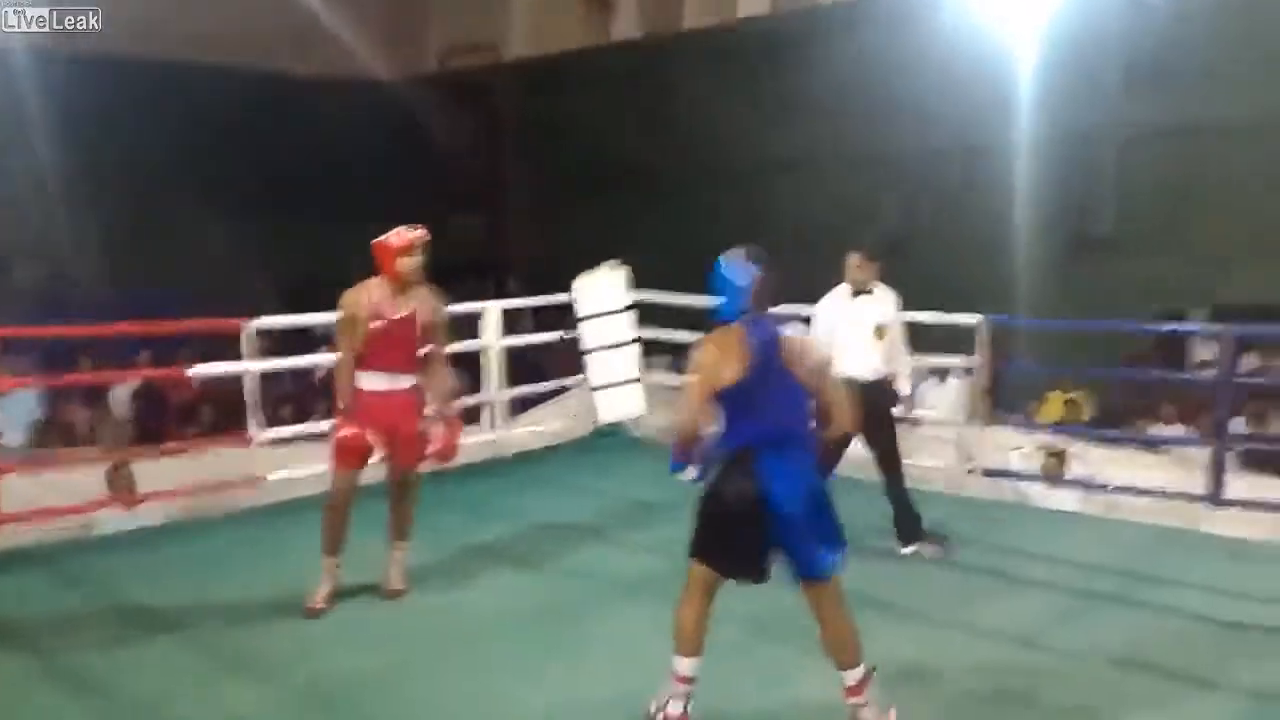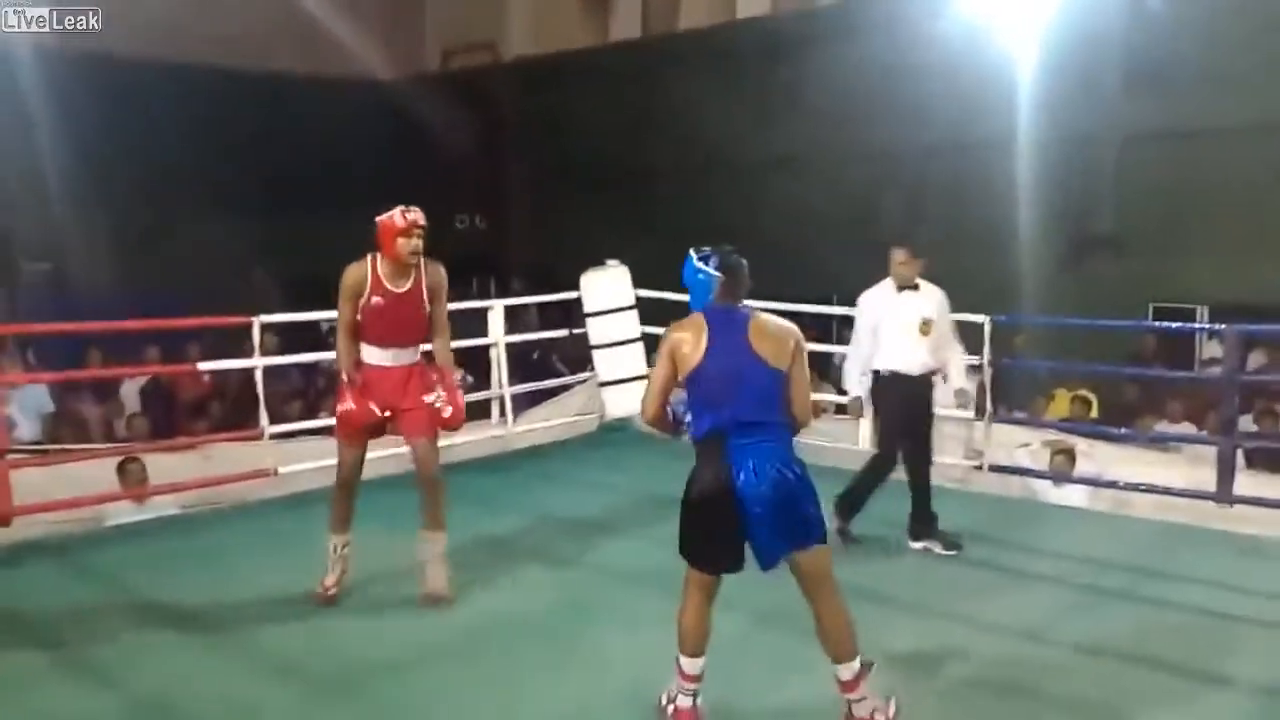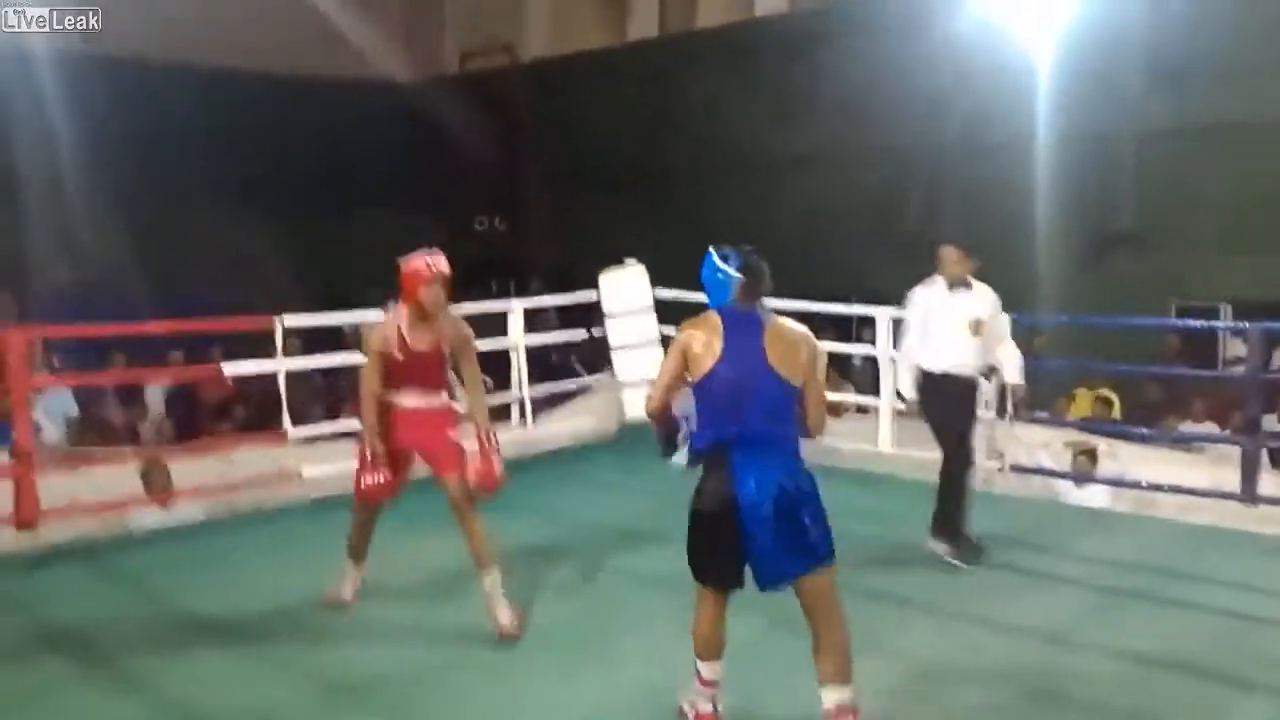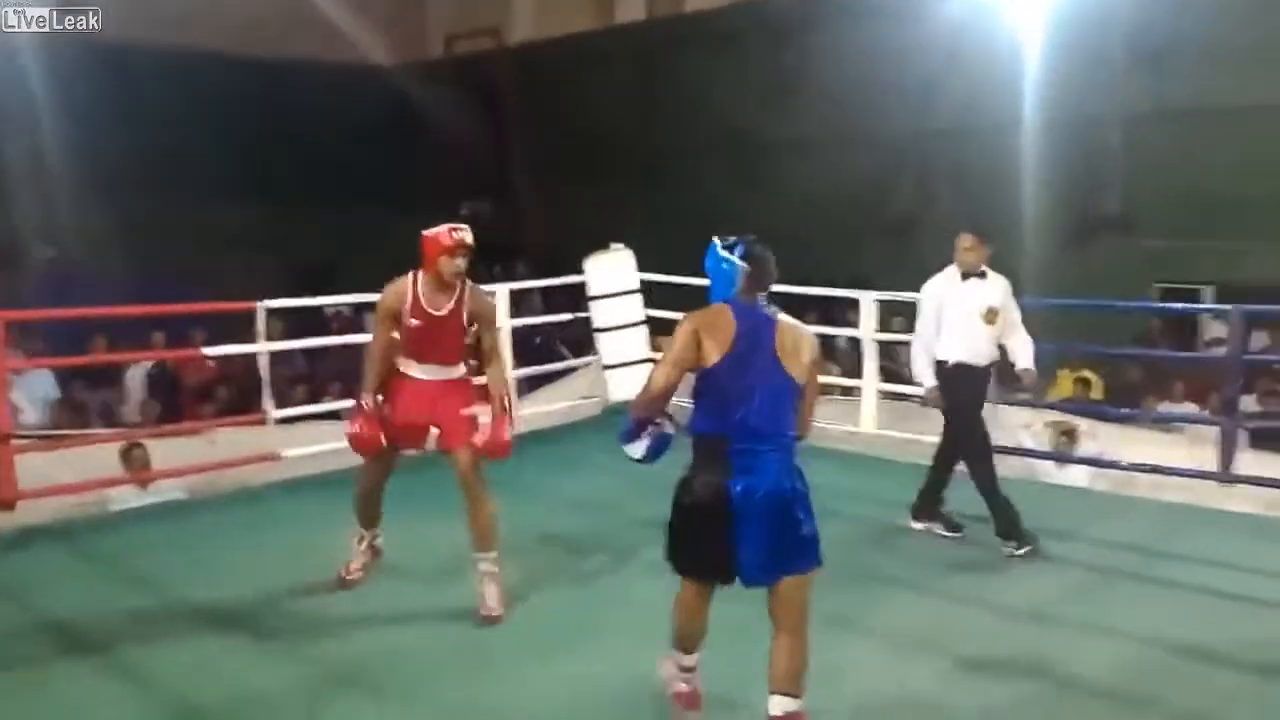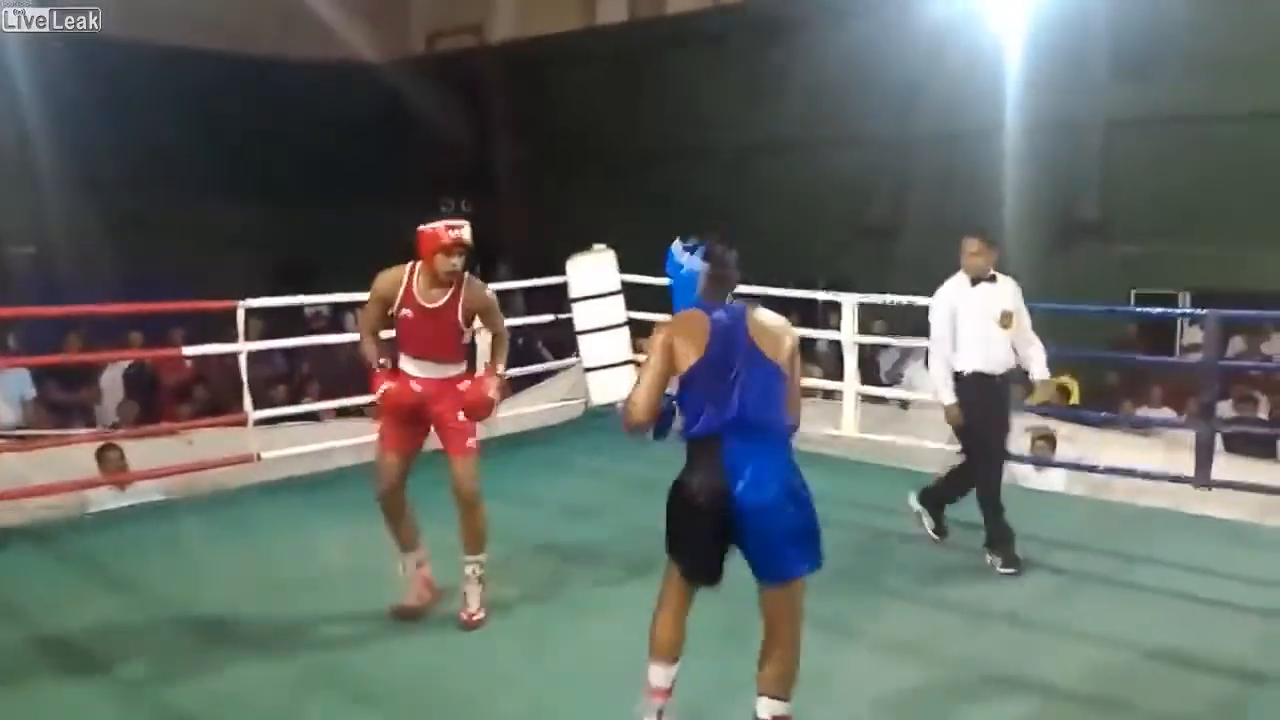
dt=0.2s
person 1, frame 1
left shoulder: (716, 345)
right shoulder: (802, 347)
left elbow: (688, 425)
right elbow: (841, 421)
left wrist: (684, 455)
left hip: (740, 481)
right hip: (797, 479)
left knee: (697, 591)
right knee: (828, 600)
person 1, frame 2
left shoulder: (681, 335)
right shoulder: (783, 331)
left elbow: (652, 412)
right elbow: (802, 414)
left hip: (714, 472)
right hip: (775, 467)
left knee: (699, 590)
right knee: (821, 587)
person 1, frame 3
left shoulder: (696, 333)
right shoulder: (799, 339)
left elbow: (655, 406)
right elbow: (813, 424)
left wrist: (674, 434)
left hip: (721, 484)
right hip: (782, 481)
left knee: (712, 598)
right knee: (826, 613)
person 1, frame 4
left shoulder: (701, 323)
right shoulder: (801, 338)
left elbow: (658, 388)
right elbow: (801, 425)
left wrist: (641, 418)
left hip: (712, 477)
right hip: (776, 479)
left knee: (696, 587)
right knee: (790, 620)
person 1, frame 5
left shoulder: (675, 331)
right shoulder: (777, 328)
left elbow: (639, 415)
right elbow: (790, 415)
left hip: (707, 478)
right hip: (772, 475)
left knee: (677, 591)
right knee: (784, 620)
person 2, frame 1
left shoulder: (431, 304)
right shoulder: (357, 300)
left elbow: (437, 365)
right elbow: (346, 360)
left wrist: (445, 415)
right wrist: (345, 413)
left hip: (405, 404)
right hip: (362, 402)
left knee: (402, 490)
right knee: (340, 495)
left ankle: (397, 564)
right ankle: (328, 578)
person 2, frame 2
left shoulder: (434, 275)
right shoulder: (357, 275)
left elbow: (440, 334)
right elbow: (345, 333)
left wrist: (449, 382)
right wrist: (348, 383)
left hip: (412, 377)
right hip: (366, 377)
left knee: (429, 471)
right knee: (347, 474)
left ankle: (435, 558)
right ankle: (337, 560)
person 2, frame 3
left shoulder: (456, 330)
right shoulder: (383, 332)
left elbow: (473, 386)
right elbow: (371, 394)
left wrist: (487, 443)
right wrist: (371, 451)
left hip: (437, 417)
right hip: (394, 418)
left knee: (464, 503)
right knee: (366, 505)
left ankle: (496, 597)
right ankle: (353, 575)
person 2, frame 4
left shoulder: (477, 301)
right shoulder: (397, 294)
left elbow: (493, 357)
right elbow: (378, 349)
left wrist: (500, 411)
right wrist: (366, 403)
left hip: (453, 390)
right hip: (405, 387)
left knee: (473, 482)
right knee: (371, 479)
left ankle: (488, 578)
right ankle: (367, 544)
person 2, frame 5
left shoulder: (474, 293)
right shoulder: (391, 283)
left elbow: (500, 335)
right elbow: (367, 331)
left wrist: (494, 376)
right wrist: (380, 374)
left hip: (454, 390)
right hip: (406, 387)
left knee: (467, 491)
right knee: (388, 489)
left ankle: (473, 581)
right ankle: (419, 573)
person 3, frame 1
left shoulder: (888, 300)
right shoulder: (830, 305)
left elbow: (896, 347)
left wrist: (903, 387)
left hip: (876, 390)
right hip: (844, 389)
left knee: (891, 461)
right knee: (826, 459)
left ankle: (910, 533)
person 3, frame 2
left shoulder: (935, 297)
right shoulder: (873, 299)
left elbow: (948, 344)
right elbow: (860, 347)
left wrist: (958, 382)
right wrist: (855, 391)
left hip: (920, 384)
right hip: (888, 383)
left knee: (920, 459)
right knee: (887, 455)
left ankle: (923, 530)
right ankle: (844, 509)
person 3, frame 3
left shoulder: (986, 297)
right shoulder: (923, 296)
left elbow: (1001, 341)
right elbow: (909, 346)
left wrist: (1013, 377)
right wrist: (909, 391)
left hip: (966, 384)
right hip: (935, 383)
left knee: (958, 458)
right knee: (958, 456)
left ankle: (945, 529)
right ankle: (947, 531)
person 3, frame 4
left shoulder: (999, 286)
right shoulder: (938, 287)
left elbow: (1013, 330)
right elbow: (923, 337)
left wrist: (1024, 364)
right wrist: (929, 382)
left hip: (980, 374)
right hip: (952, 374)
left knee: (955, 445)
right knee: (978, 448)
left ankle: (925, 510)
right ankle: (1009, 529)
person 3, frame 5
left shoulder: (1009, 289)
right shoulder: (949, 294)
left elbow: (1025, 336)
right elbow: (939, 351)
left wrist: (1040, 373)
right wrist: (948, 399)
left hip: (1000, 382)
right hip: (969, 385)
left knee: (981, 458)
right knee: (988, 462)
left ankle: (929, 500)
right ankle: (999, 543)
